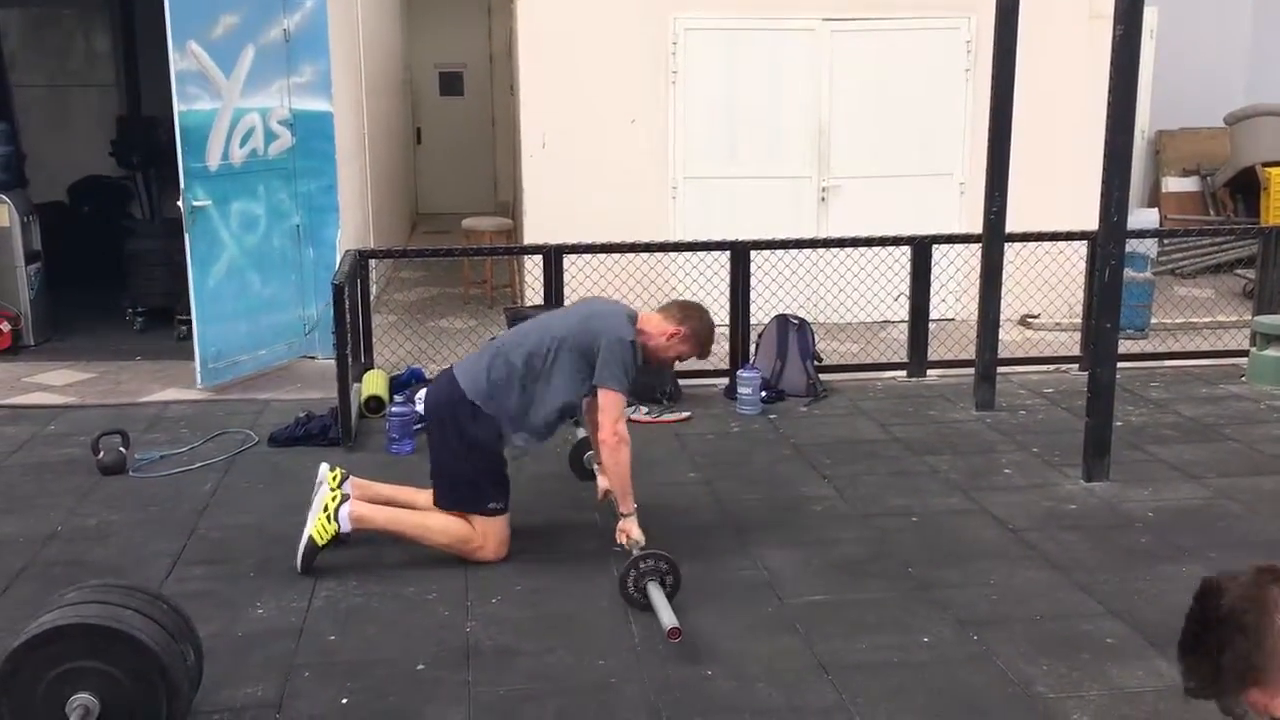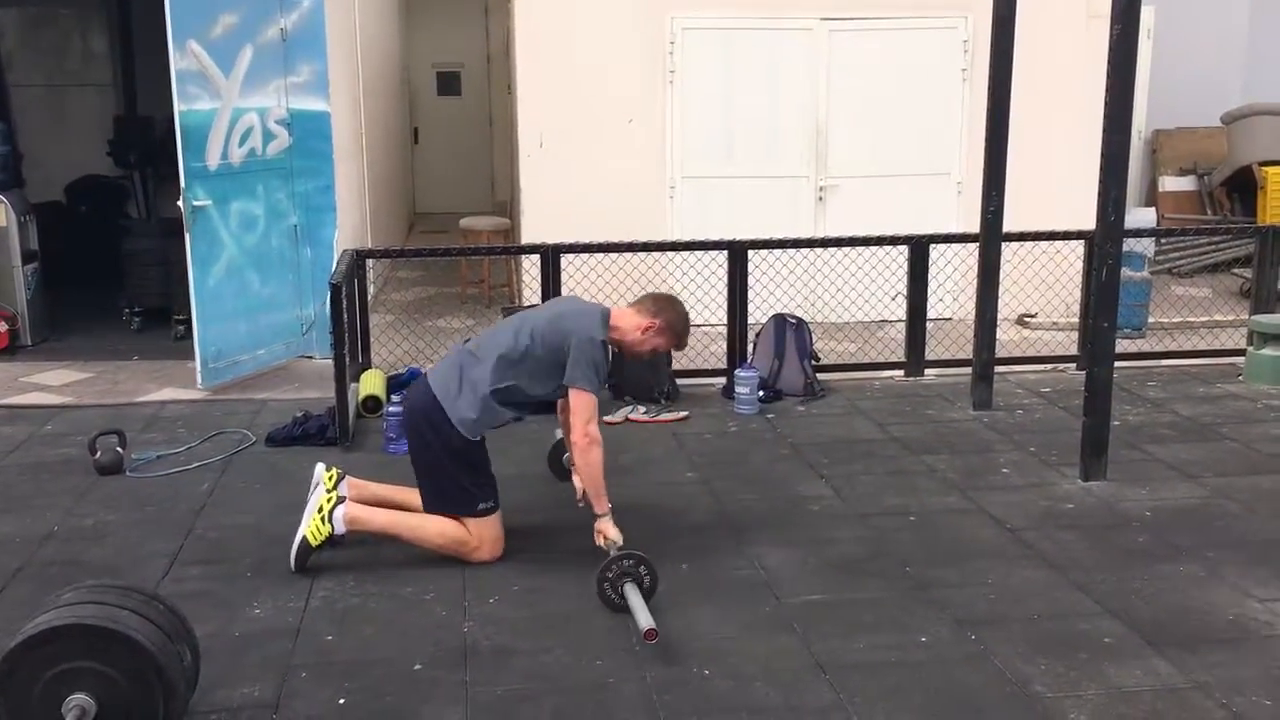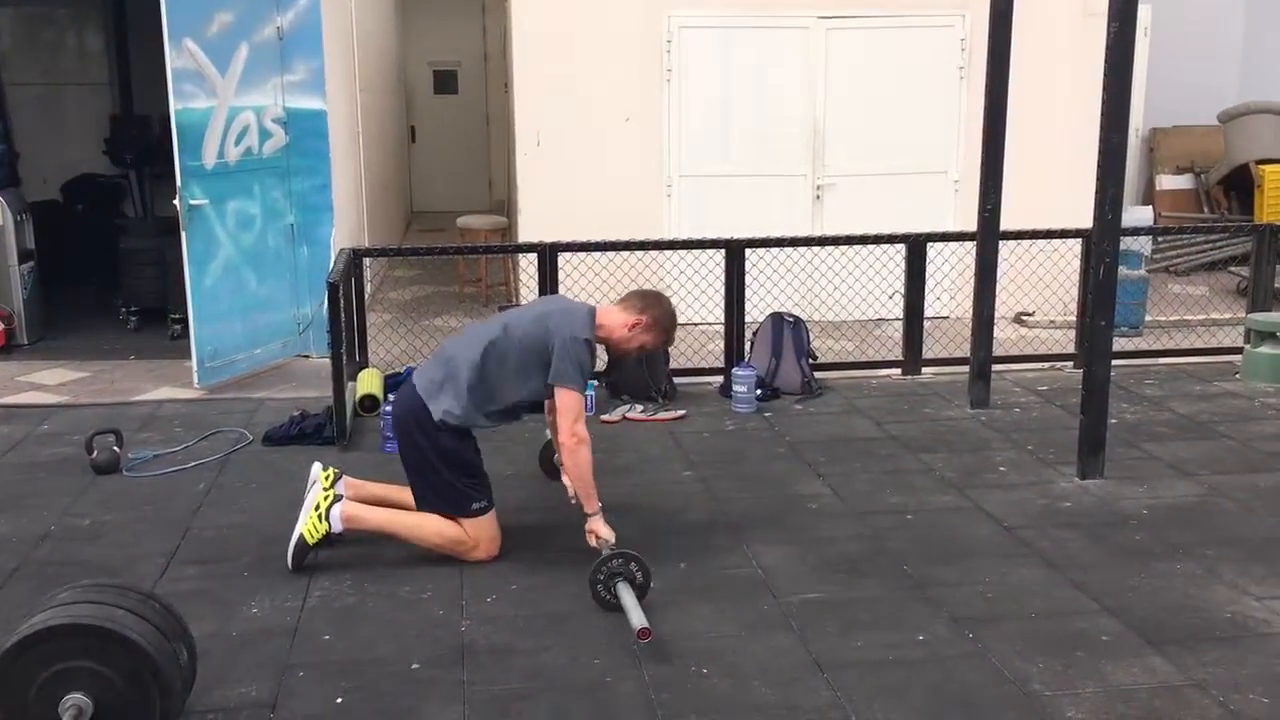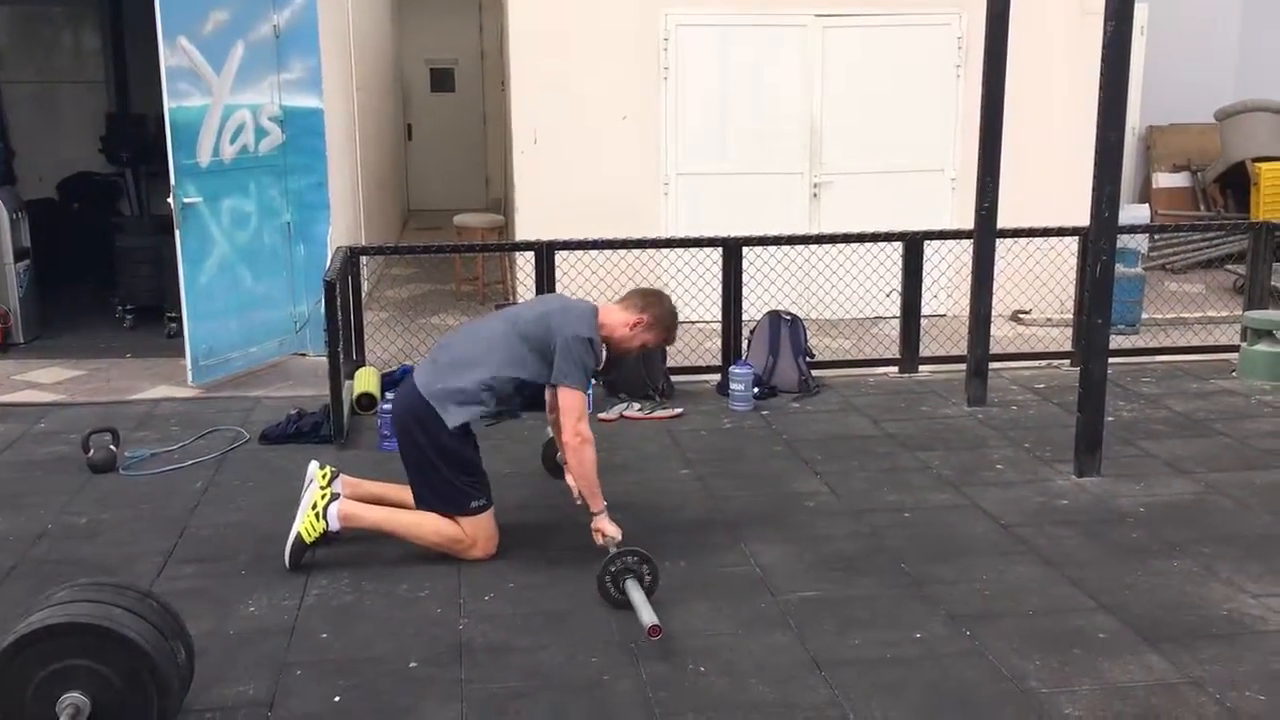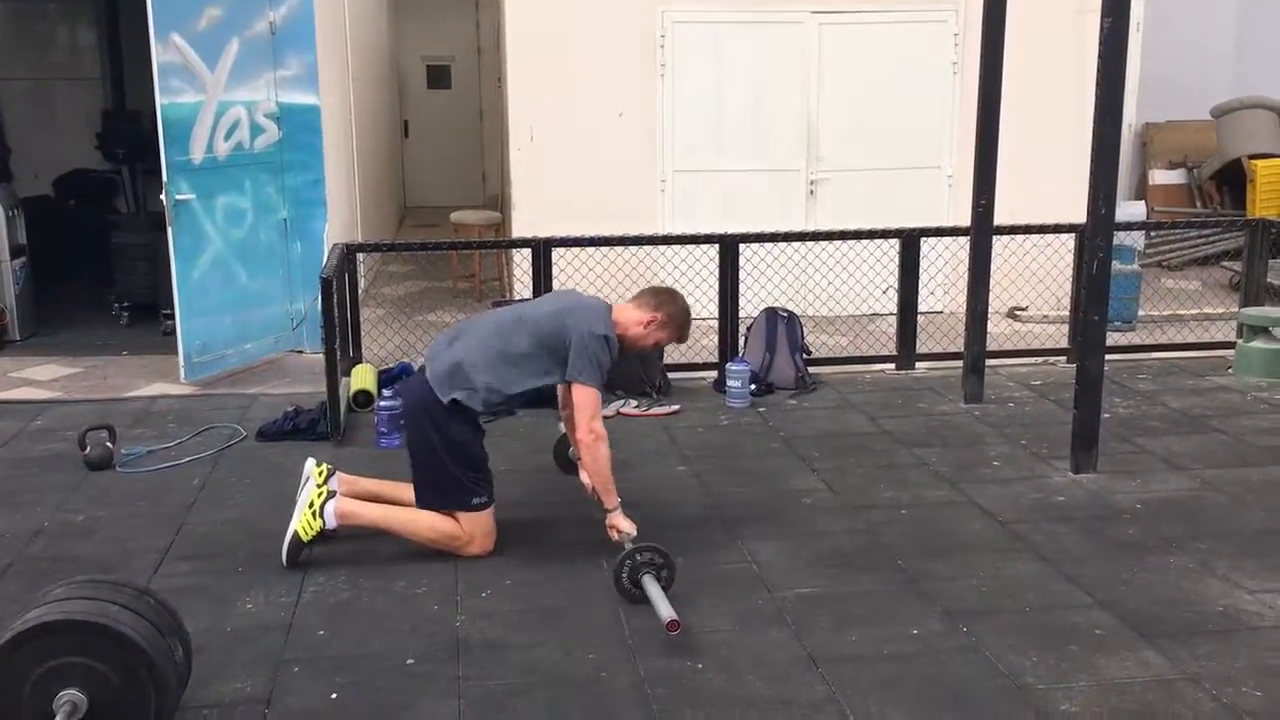
dt=0.2s
person 1, frame 1
left shoulder: (612, 319)
right shoulder: (621, 340)
left elbow: (592, 400)
right elbow: (614, 434)
left wrist: (601, 468)
right wrist: (628, 513)
left hip: (459, 391)
right hip: (467, 405)
left knee: (459, 508)
right knee: (487, 544)
left ankle: (346, 487)
right ankle: (350, 513)
person 1, frame 2
left shoulder: (585, 317)
right shoulder: (590, 338)
left elbow: (566, 400)
right elbow: (585, 434)
left wrist: (577, 470)
right wrist: (603, 515)
left hip: (436, 397)
right hip: (446, 411)
left knee: (455, 508)
right knee: (483, 544)
left ankle: (343, 487)
right ankle: (343, 514)
person 1, frame 3
left shoulder: (571, 316)
right shoulder: (575, 336)
left elbow: (554, 404)
right elbow: (573, 435)
left wrist: (564, 468)
right wrist: (594, 515)
left hip: (426, 398)
right hip: (434, 411)
left knee: (449, 506)
right knee: (480, 543)
left ankle: (339, 487)
right ankle: (340, 513)
person 1, frame 4
left shoulder: (572, 315)
right shoulder: (580, 336)
left elbow: (556, 406)
right elbow: (576, 433)
left wrist: (569, 467)
right wrist: (599, 513)
left hip: (425, 396)
right hip: (436, 407)
left knee: (447, 504)
right knee: (477, 542)
left ankle: (335, 485)
right ankle: (337, 511)
person 1, frame 5
left shoulder: (586, 312)
right shoulder: (595, 333)
left elbow: (568, 399)
right elbow: (590, 431)
left wrist: (582, 462)
right wrist: (613, 509)
left hip: (435, 387)
right hip: (446, 400)
left knee: (447, 502)
right knee: (474, 538)
left ankle: (332, 483)
right ankle: (334, 509)
